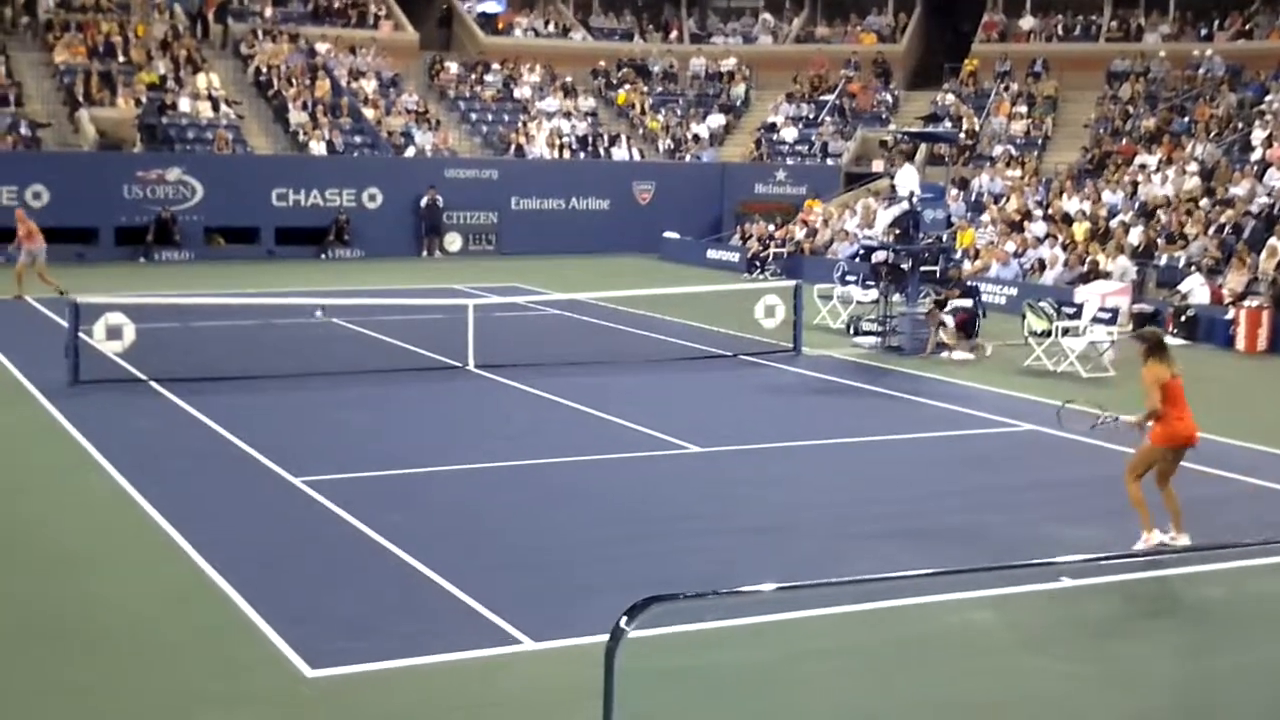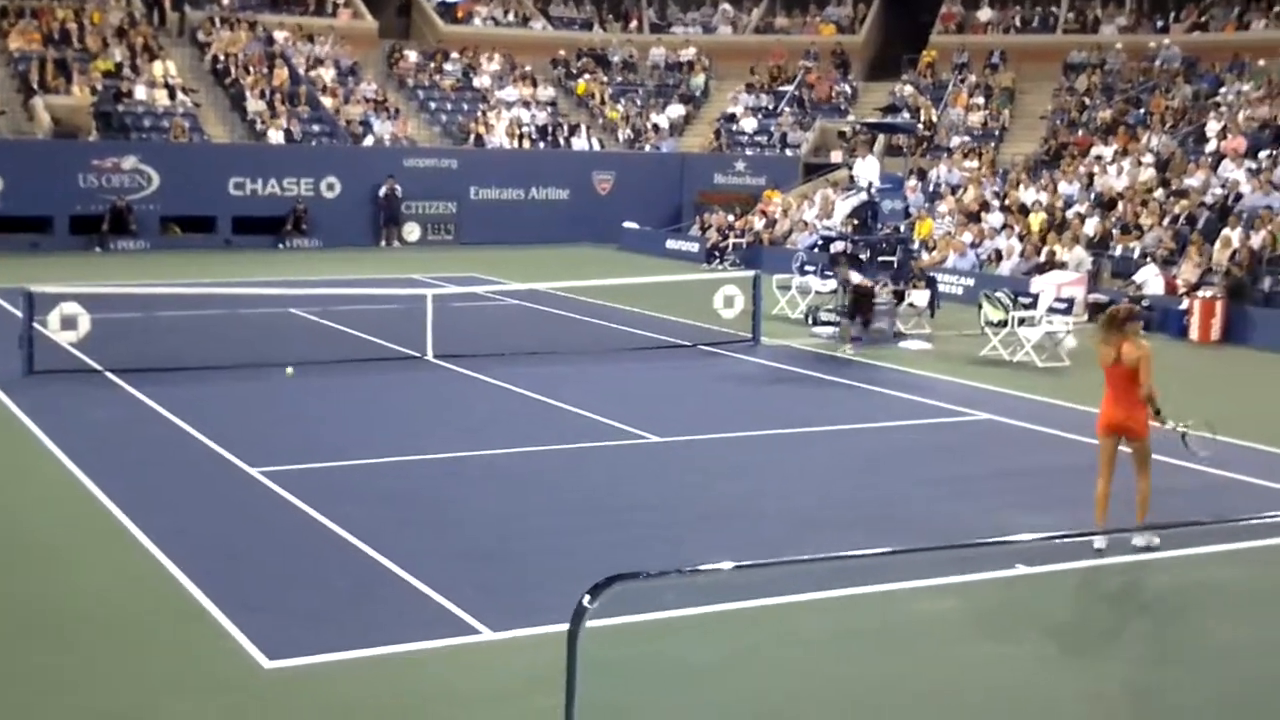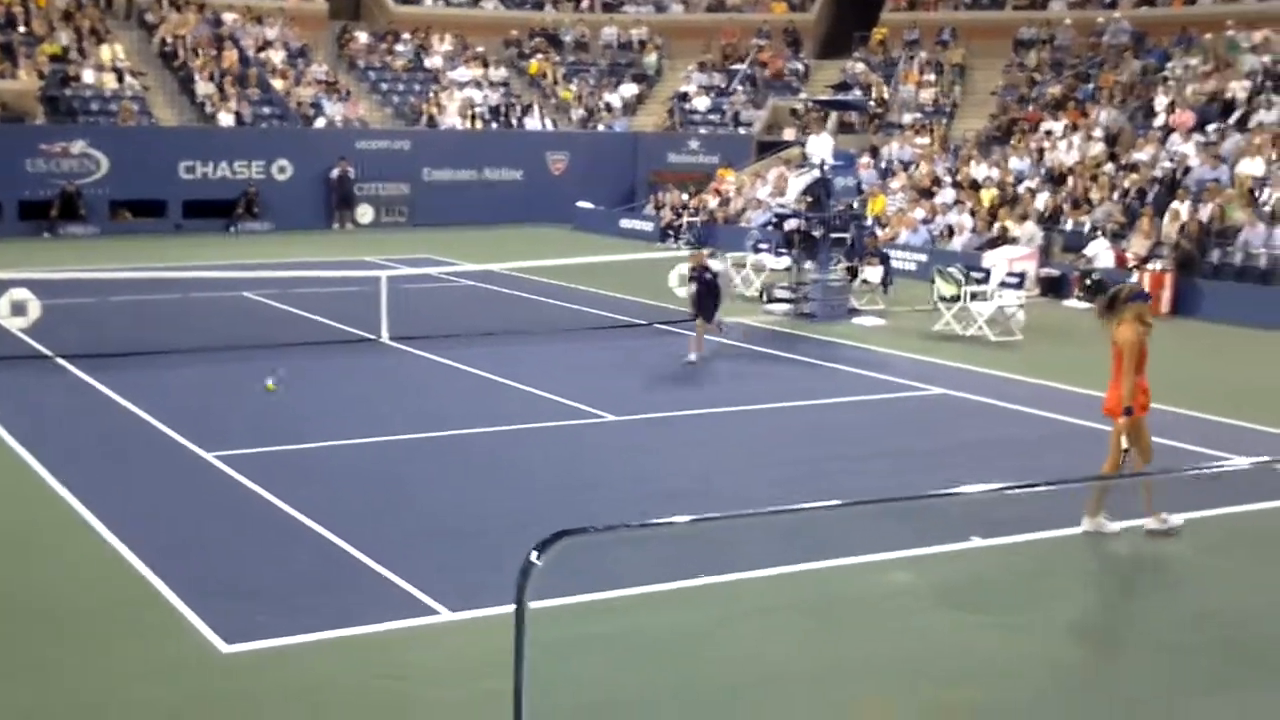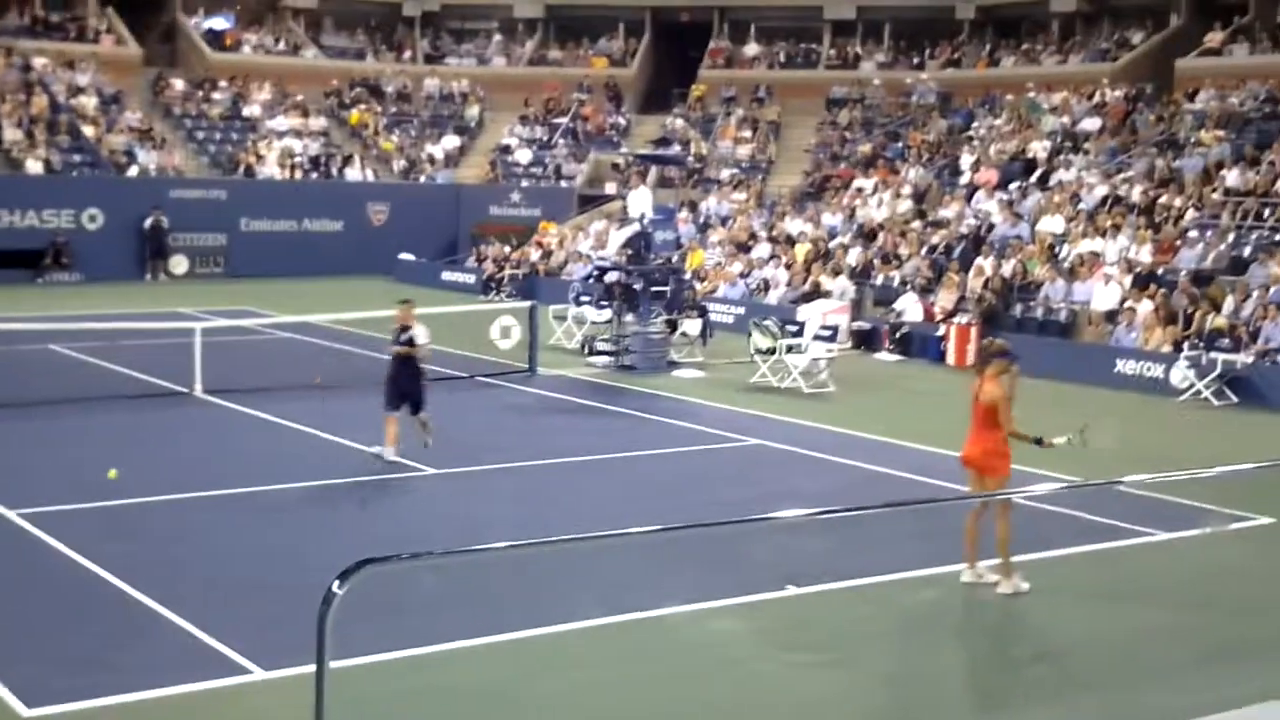
dt=0.7s
person 1, frame 1
left shoulder: (1149, 370)
right shoulder: (1170, 366)
left elbow: (1156, 408)
left wrist: (1141, 419)
right wrist: (1150, 418)
left hip: (1168, 430)
right hip: (1187, 430)
left knee: (1132, 477)
right knee: (1162, 481)
left ankle: (1150, 533)
right ankle: (1179, 534)
person 1, frame 2
left shoulder: (1104, 346)
right shoulder: (1141, 348)
right elbow: (1146, 390)
right wrist: (1156, 410)
left hip: (1109, 414)
right hip: (1134, 416)
left knee: (1104, 475)
right knee: (1143, 474)
left ankle: (1100, 533)
right ankle: (1141, 532)
person 1, frame 3
left shoulder: (1124, 327)
right shoulder: (1131, 334)
left elbow: (1148, 328)
right elbow: (1128, 376)
left wrist: (1143, 319)
right wrist: (1126, 412)
left hip: (1131, 400)
right hip: (1126, 400)
left knee: (1144, 457)
right knee: (1117, 461)
left ankle: (1154, 517)
right ankle: (1092, 517)
person 1, frame 4
left shoulder: (980, 382)
right shoulder: (997, 389)
right elbow: (1009, 429)
left wrist: (1011, 381)
right wrist: (1037, 441)
left hip: (974, 449)
right hip: (991, 454)
left knee: (977, 509)
right knee: (1003, 514)
left ankle: (970, 568)
right ankle: (1007, 577)
